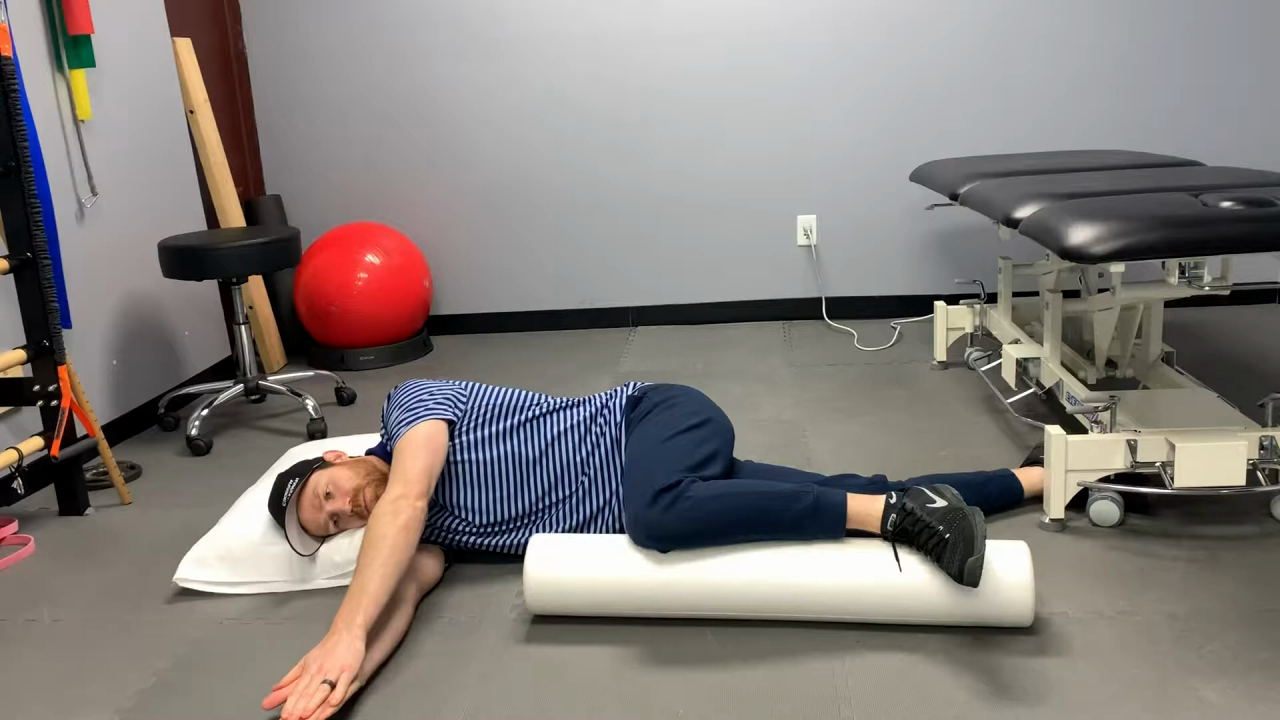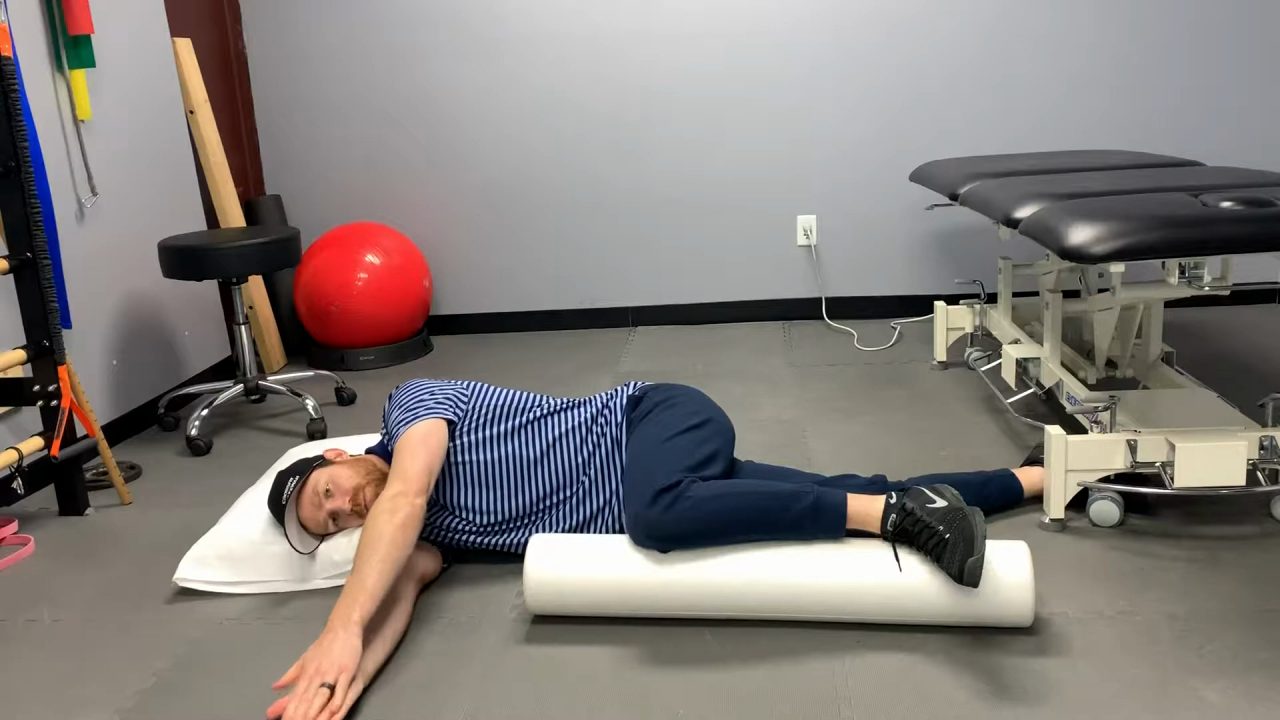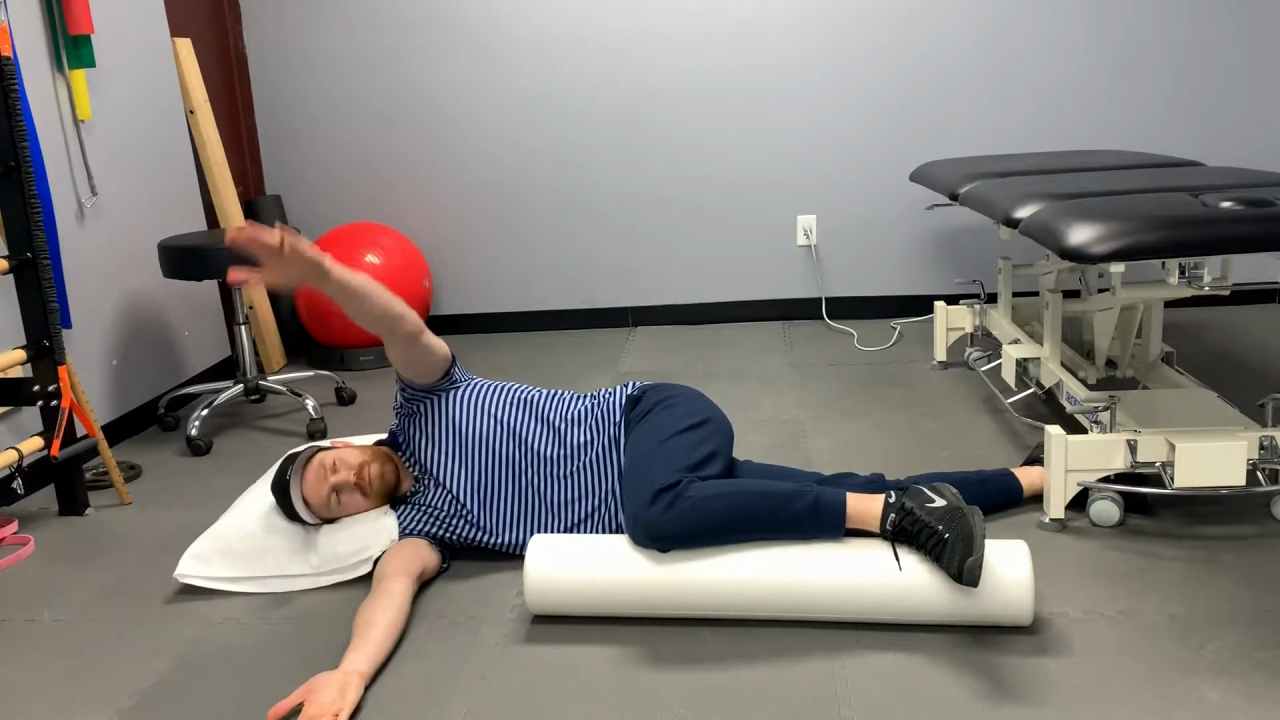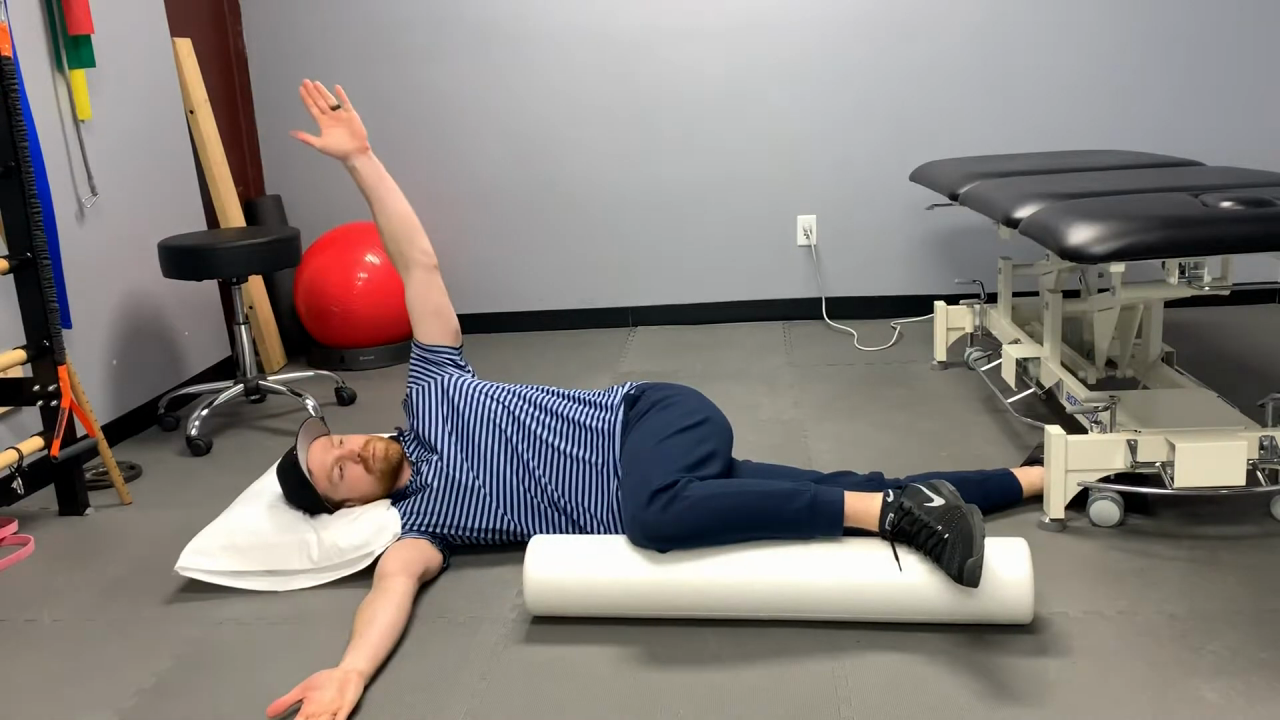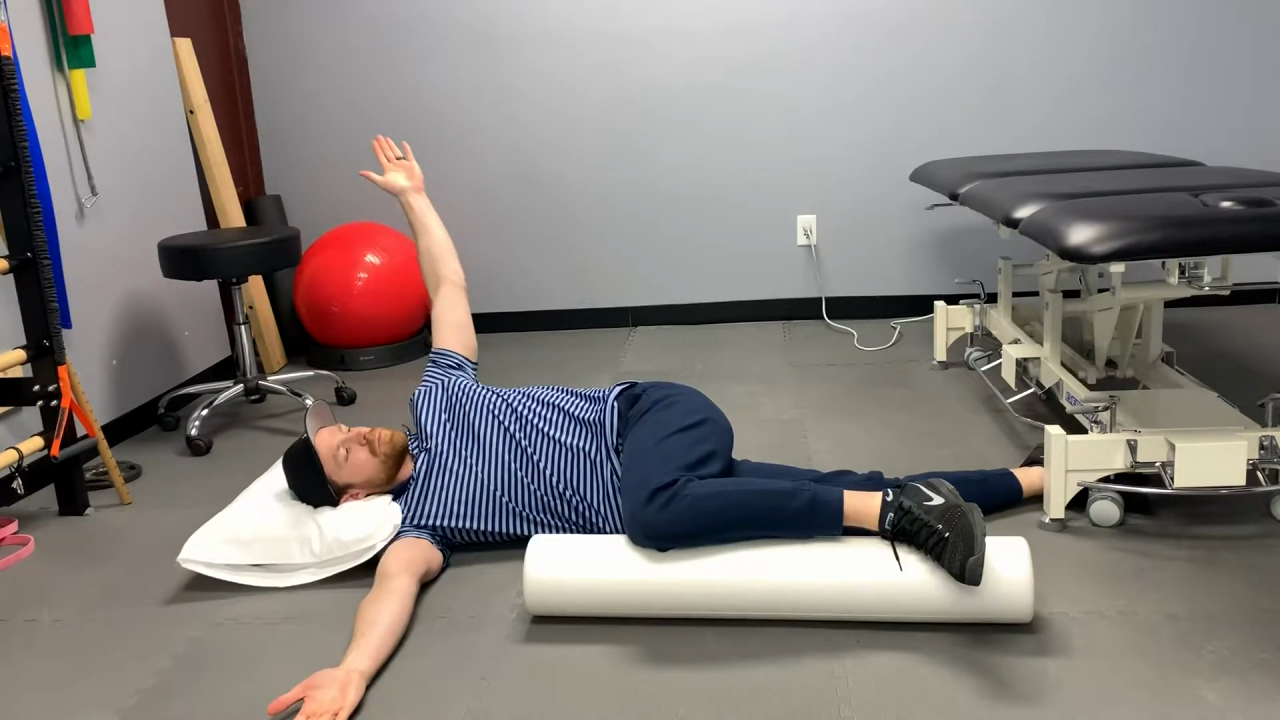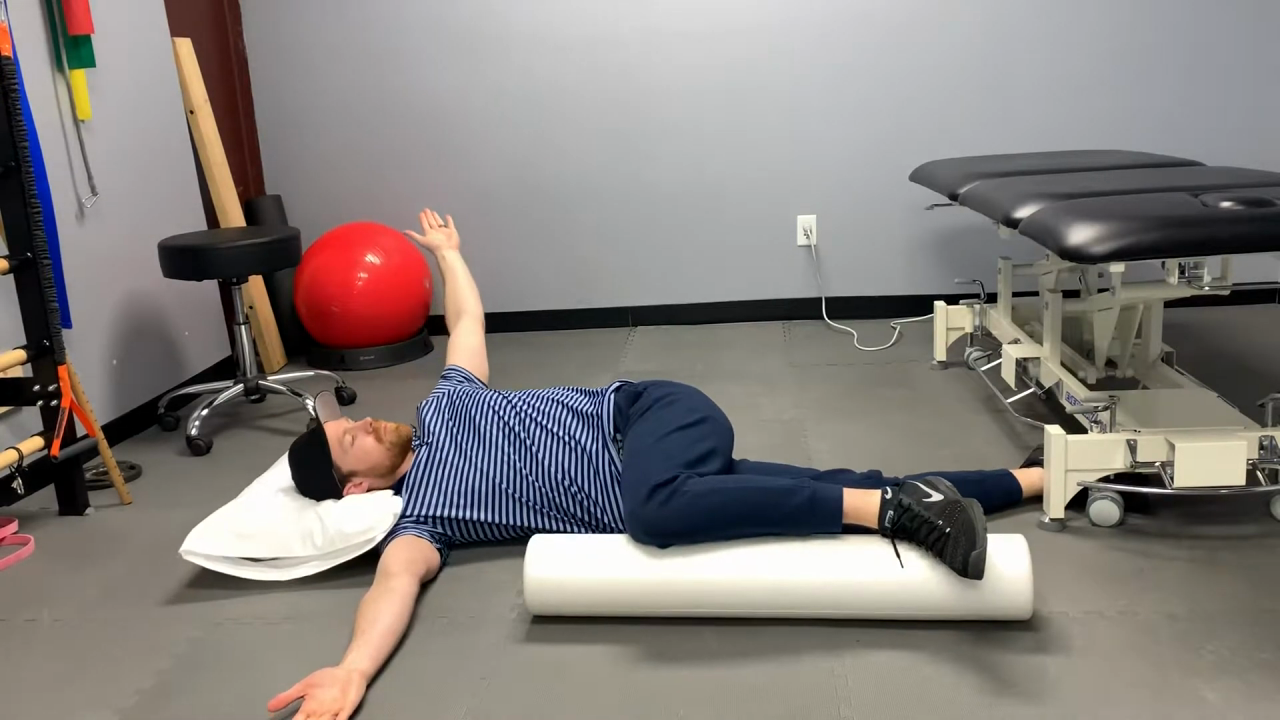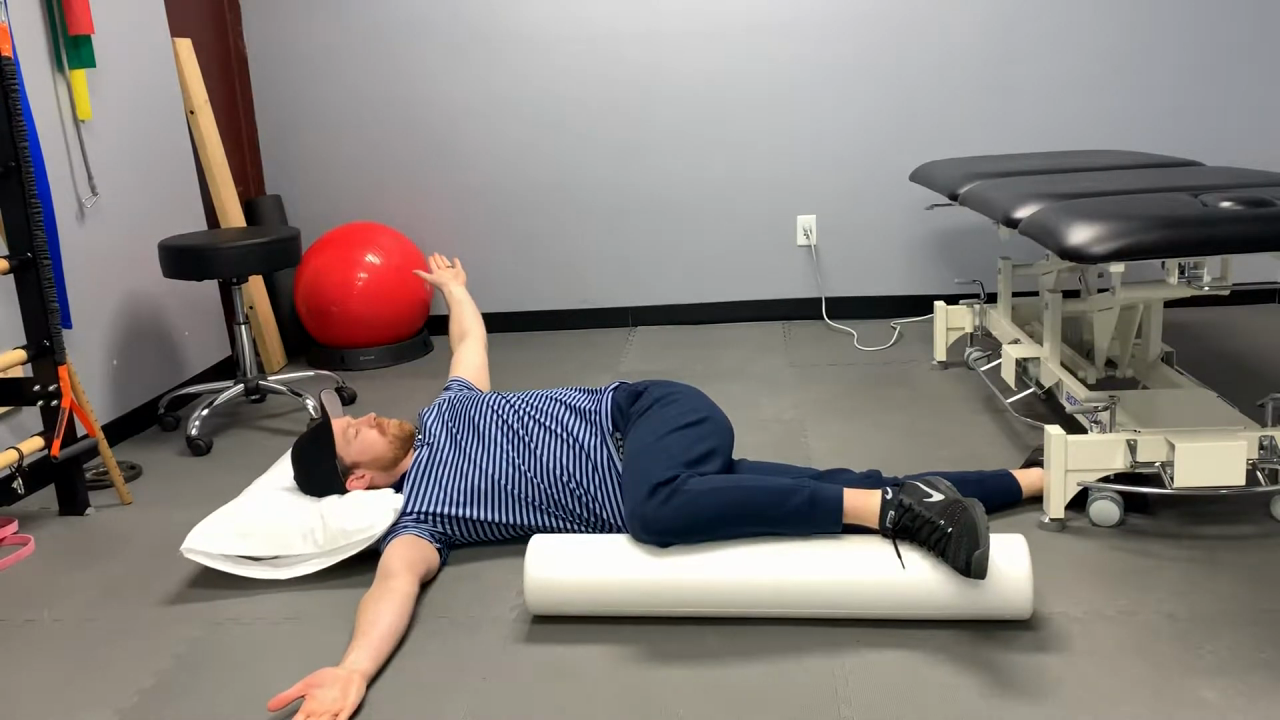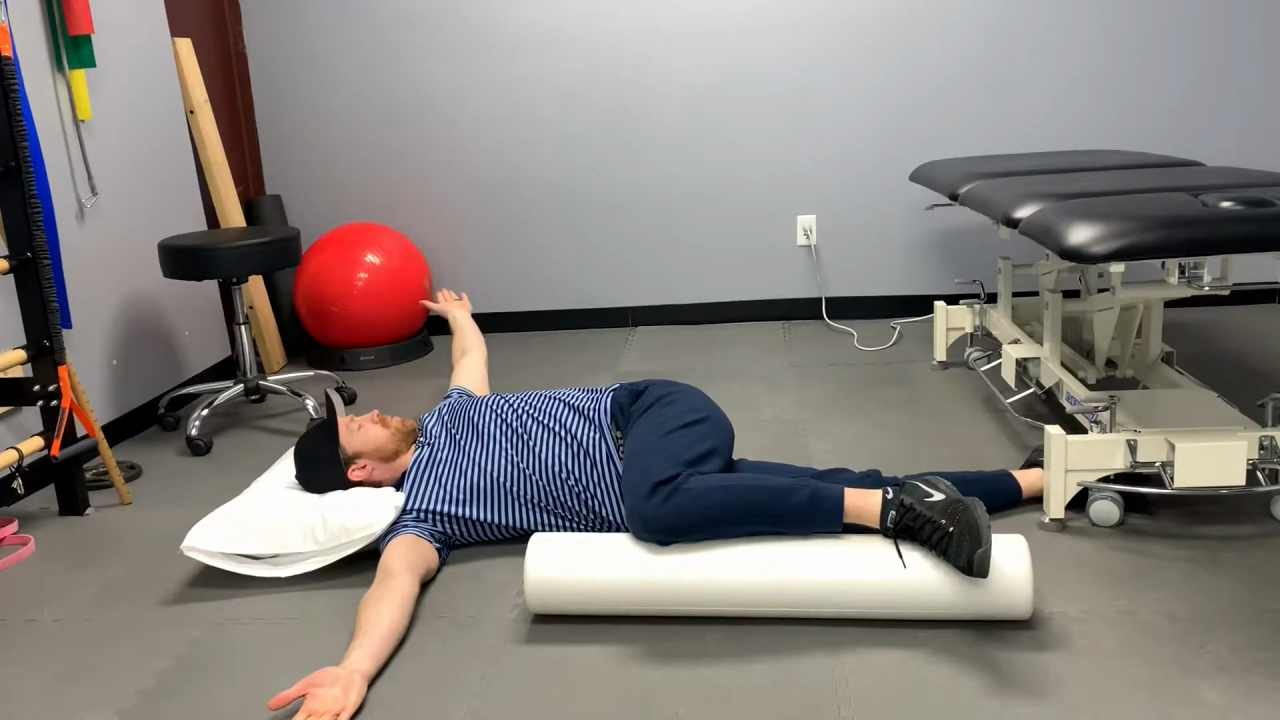
dt=0.5s
person 1, frame 1
left shoulder: (410, 403)
right shoulder: (432, 532)
left elbow: (405, 498)
right elbow: (404, 589)
left wrist: (343, 632)
left hip: (656, 419)
right hip: (658, 501)
left knee: (660, 512)
right knee: (850, 501)
left ankle: (897, 509)
right ankle: (1039, 475)
person 1, frame 2
left shoulder: (411, 403)
right shoulder: (431, 530)
left elbow: (406, 494)
right elbow: (400, 583)
left wrist: (340, 626)
left hip: (656, 422)
right hip: (644, 509)
left knee: (660, 512)
right knee: (849, 498)
left ankle: (899, 509)
right ankle: (1040, 475)
person 1, frame 3
left shoulder: (425, 402)
right shoulder: (422, 518)
left elbow: (401, 325)
right elbow: (393, 587)
left wrist: (313, 271)
left hip: (652, 417)
right hip: (650, 512)
left knee: (663, 510)
right knee: (844, 495)
left ankle: (896, 509)
right ankle: (1040, 479)
person 1, frame 4
left shoulder: (430, 392)
right shoulder: (421, 518)
left elbow: (419, 266)
right elbow: (394, 582)
left wrist: (361, 159)
left hip: (657, 418)
right hip: (659, 500)
left knee: (659, 512)
right knee: (844, 495)
left ankle: (901, 509)
right ankle: (1040, 478)
person 1, frame 5
left shoulder: (436, 397)
right shoulder: (419, 518)
left elbow: (450, 289)
right elbow: (396, 583)
left wrist: (411, 196)
left hip: (654, 414)
right hip: (646, 503)
left knee: (656, 510)
right knee: (839, 498)
left ankle: (896, 507)
right ankle: (1041, 477)
person 1, frame 6
left shoulder: (443, 403)
right shoulder: (418, 517)
left elbow: (468, 319)
right elbow: (396, 581)
left hip: (651, 412)
right hip: (641, 496)
left knee: (657, 504)
right knee: (834, 493)
left ankle: (895, 505)
person 1, frame 7
left shoulder: (445, 411)
right shoulder: (418, 516)
left elbow: (472, 338)
right elbow: (397, 580)
left hip: (652, 412)
right hip: (637, 498)
left knee: (657, 505)
left ankle: (896, 504)
person 1, frame 8
left shoulder: (447, 415)
right shoulder: (418, 516)
left elbow: (473, 353)
right elbow: (397, 581)
left hip: (651, 411)
right hip: (637, 494)
left knee: (658, 503)
left ankle: (895, 507)
